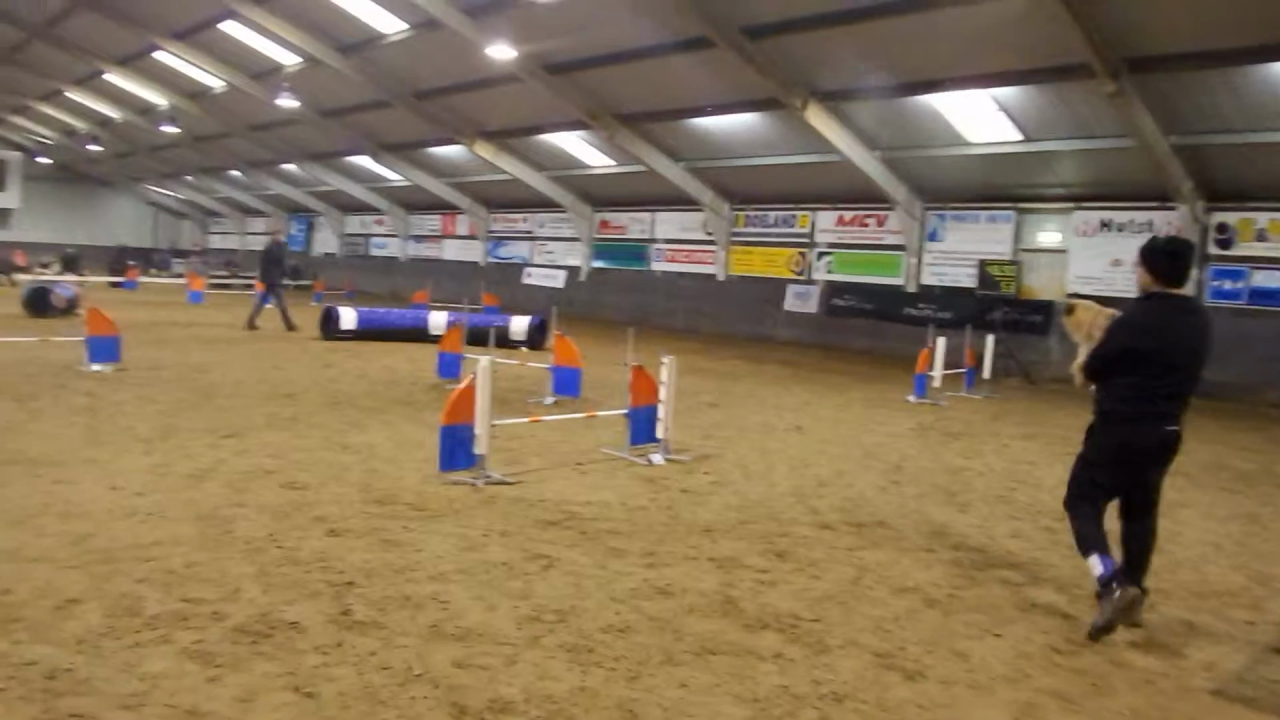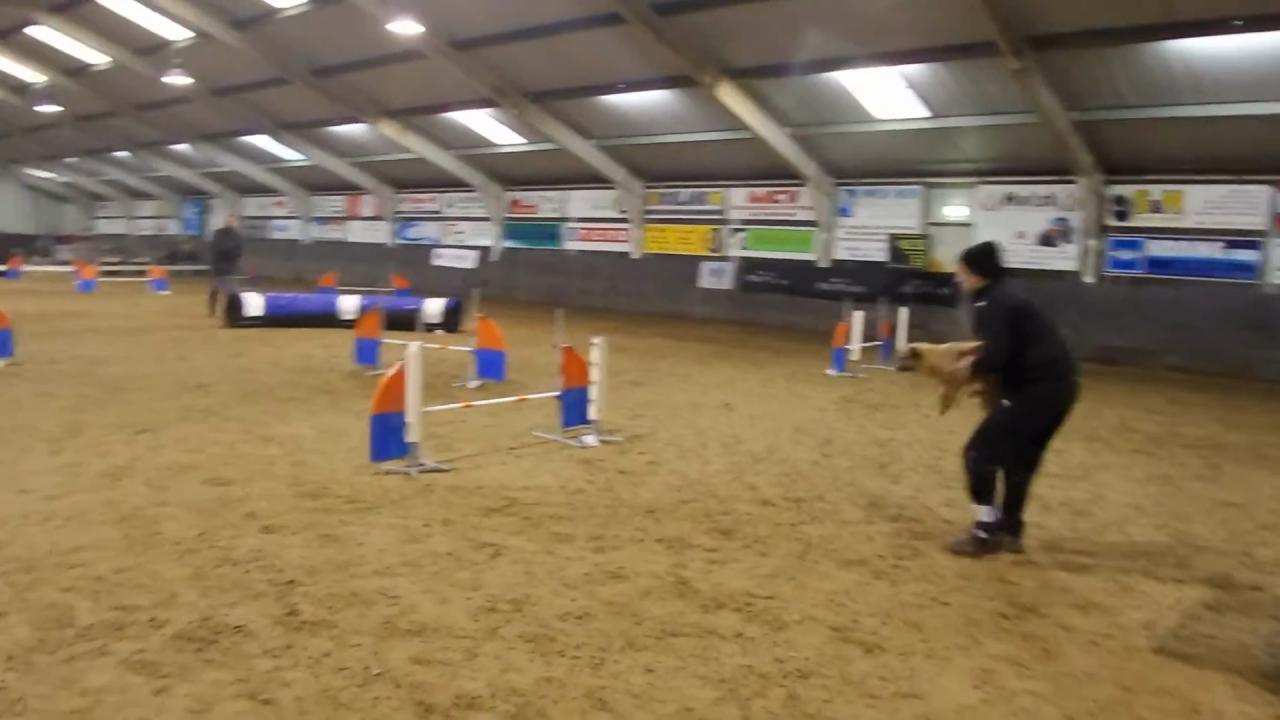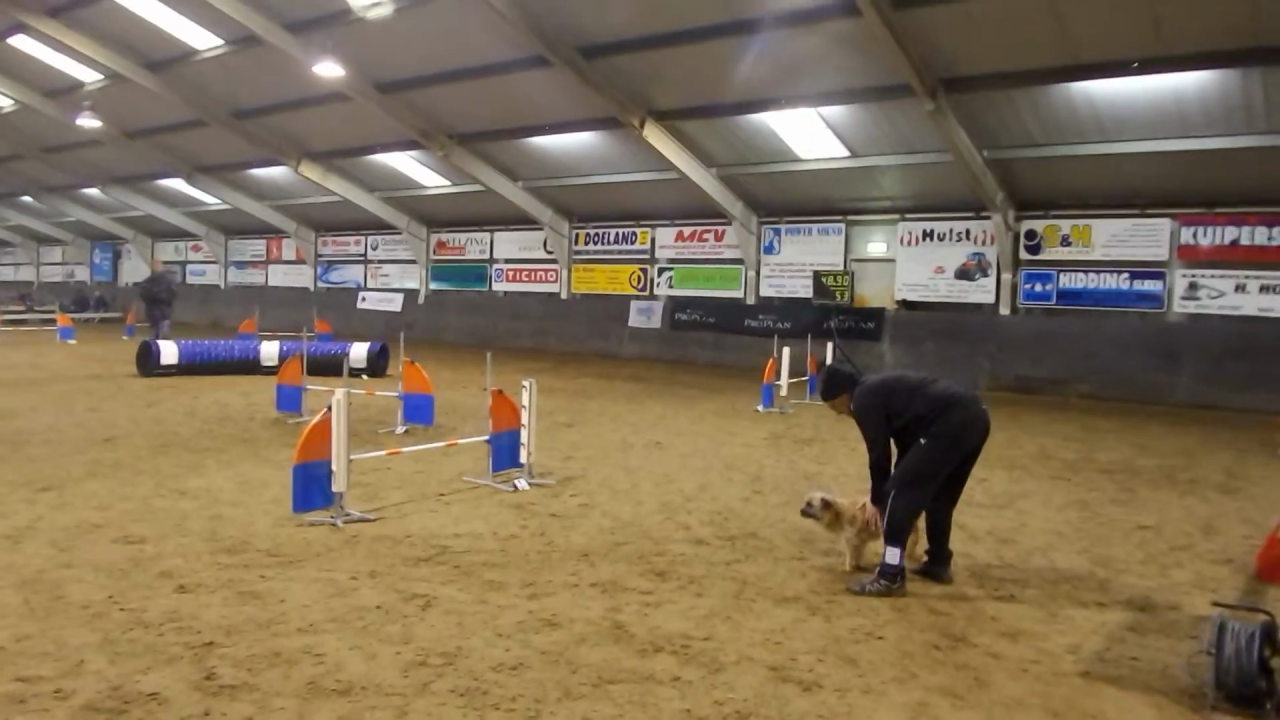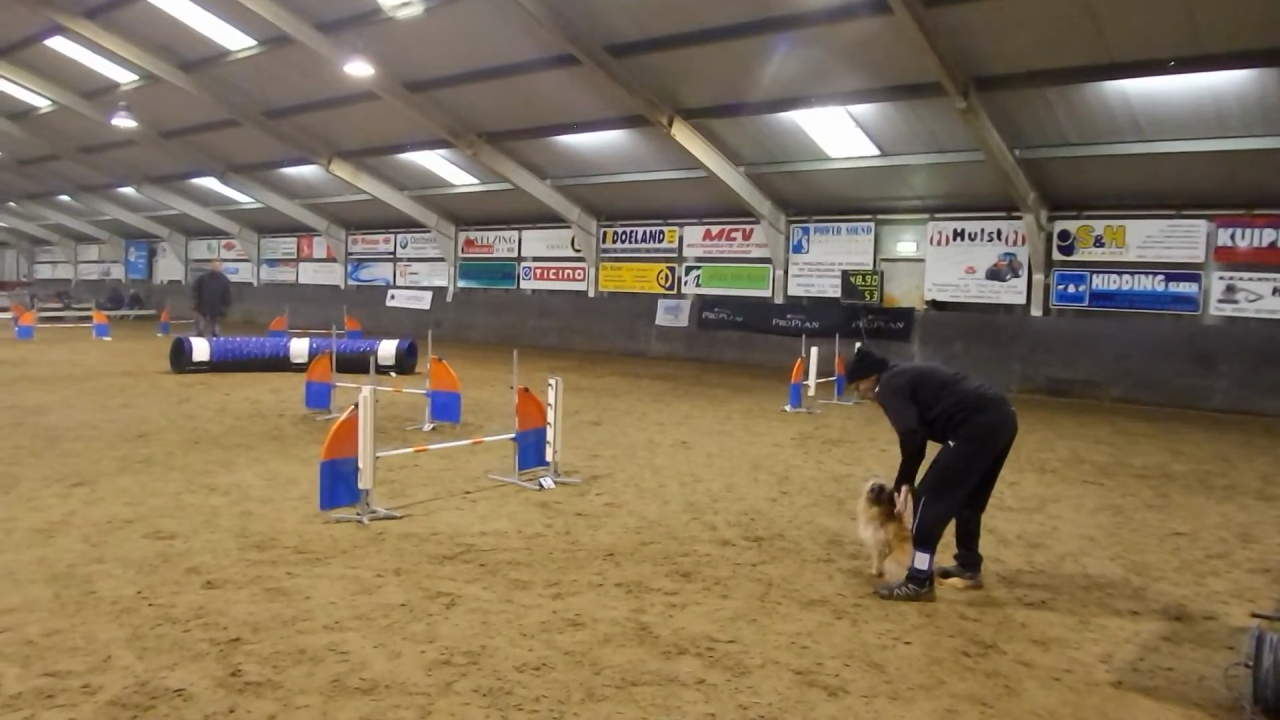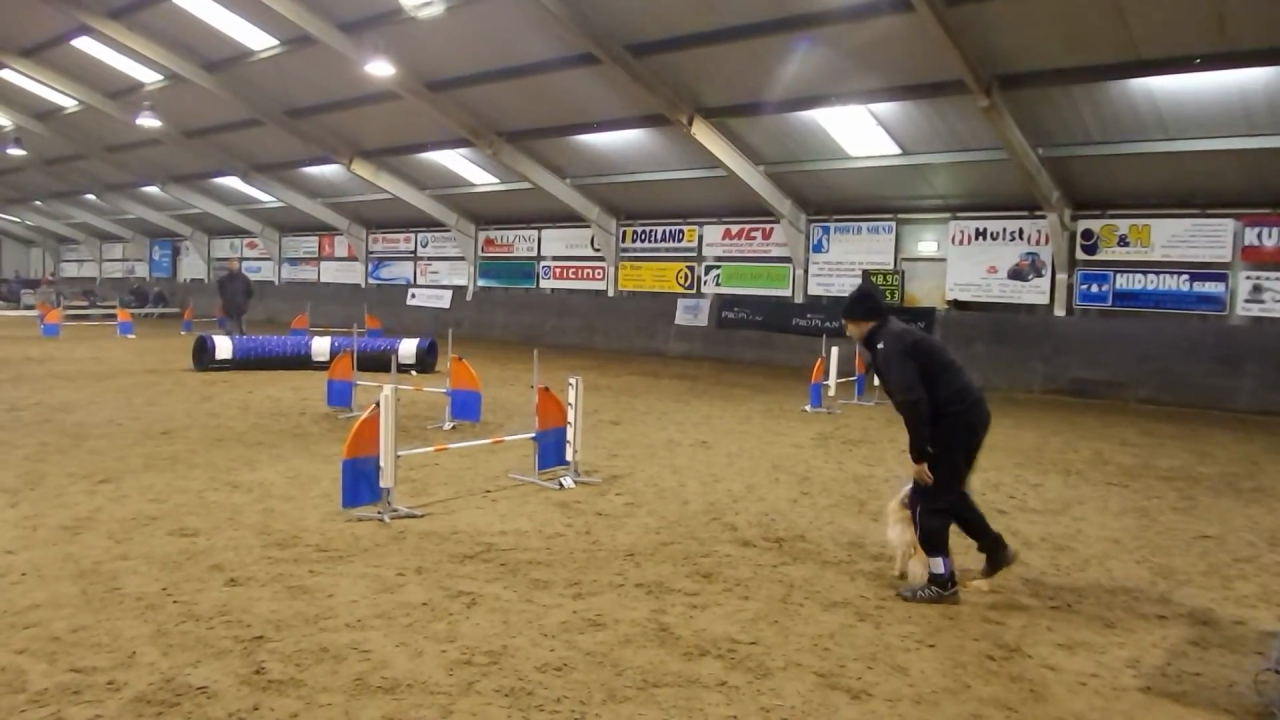
dt=1s
person 1, frame 1
left shoulder: (1135, 319)
right shoulder: (1199, 320)
left elbow: (1093, 371)
left wrist: (1115, 370)
left hip: (1119, 429)
right hip: (1166, 432)
left knee: (1083, 502)
right knee: (1141, 513)
left ankle: (1111, 584)
right ankle: (1130, 596)
person 1, frame 2
left shoulder: (990, 305)
right shoulder: (1006, 298)
left elbow: (997, 355)
left wrist: (972, 369)
right wrist: (980, 364)
left hip: (1037, 389)
right hip: (1060, 384)
left knee: (981, 451)
right knee: (1021, 458)
left ankle: (986, 532)
right ankle: (1009, 530)
person 1, frame 3
left shoulder: (864, 400)
right shoulder: (881, 389)
left elbow: (879, 455)
right elbow: (907, 445)
left wrist: (878, 502)
left hip: (950, 425)
right hip: (975, 416)
left knee: (899, 495)
right knee: (940, 496)
left ankle: (890, 578)
right ankle: (939, 564)
person 1, frame 4
left shoulder: (889, 386)
right shoulder: (905, 377)
left elbow: (910, 434)
right elbow: (918, 434)
left wrist: (906, 482)
right wrist: (903, 485)
left hip: (978, 426)
right hip: (1002, 418)
left knee: (932, 497)
right knee: (968, 498)
left ankle: (919, 582)
right ankle: (969, 567)
person 1, frame 5
left shoulder: (889, 345)
right shoulder: (895, 337)
left elbow: (913, 402)
left wrist: (918, 455)
right wrist: (922, 451)
left hip: (955, 422)
right hip: (968, 414)
left knee: (928, 501)
right knee: (947, 493)
left ankle: (942, 583)
right ankle: (995, 550)
